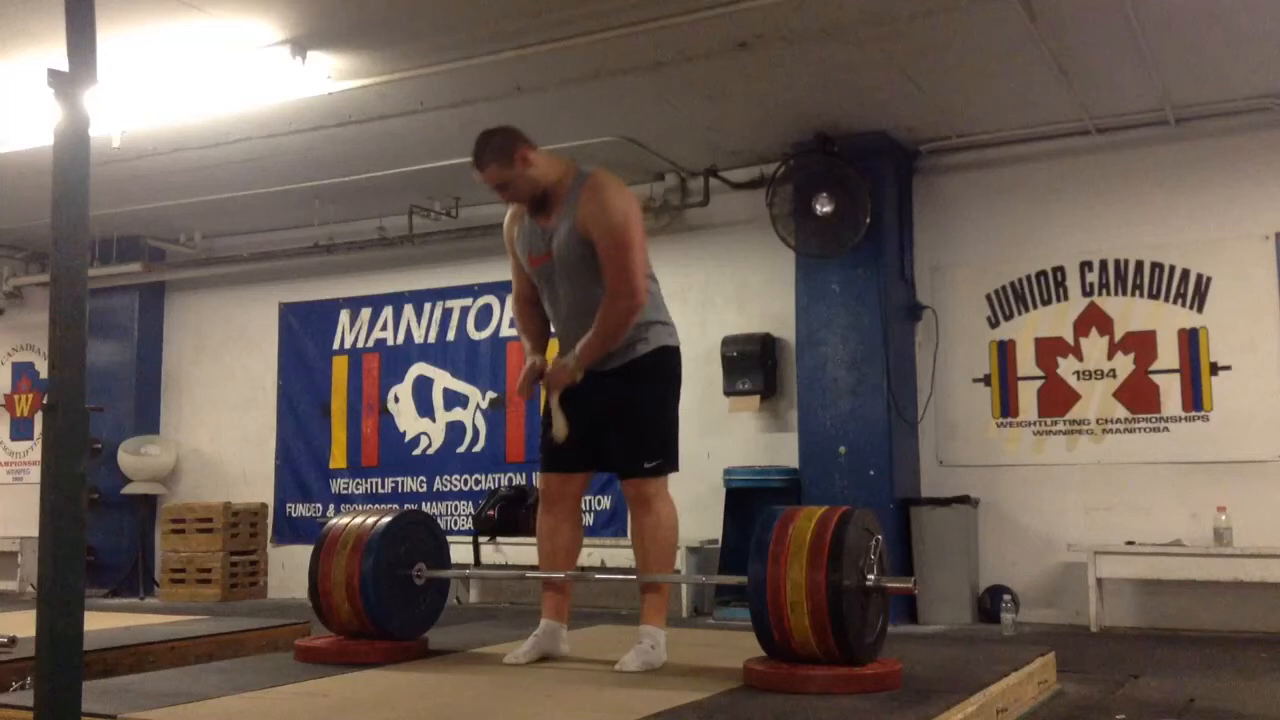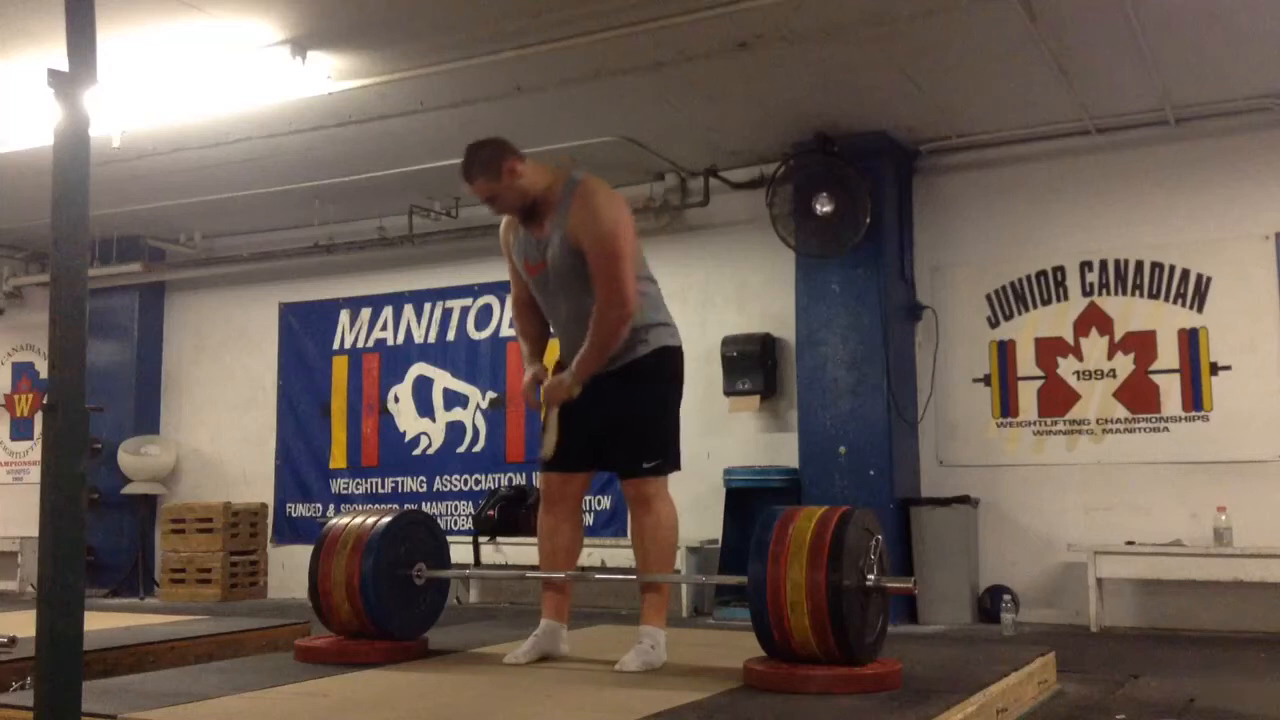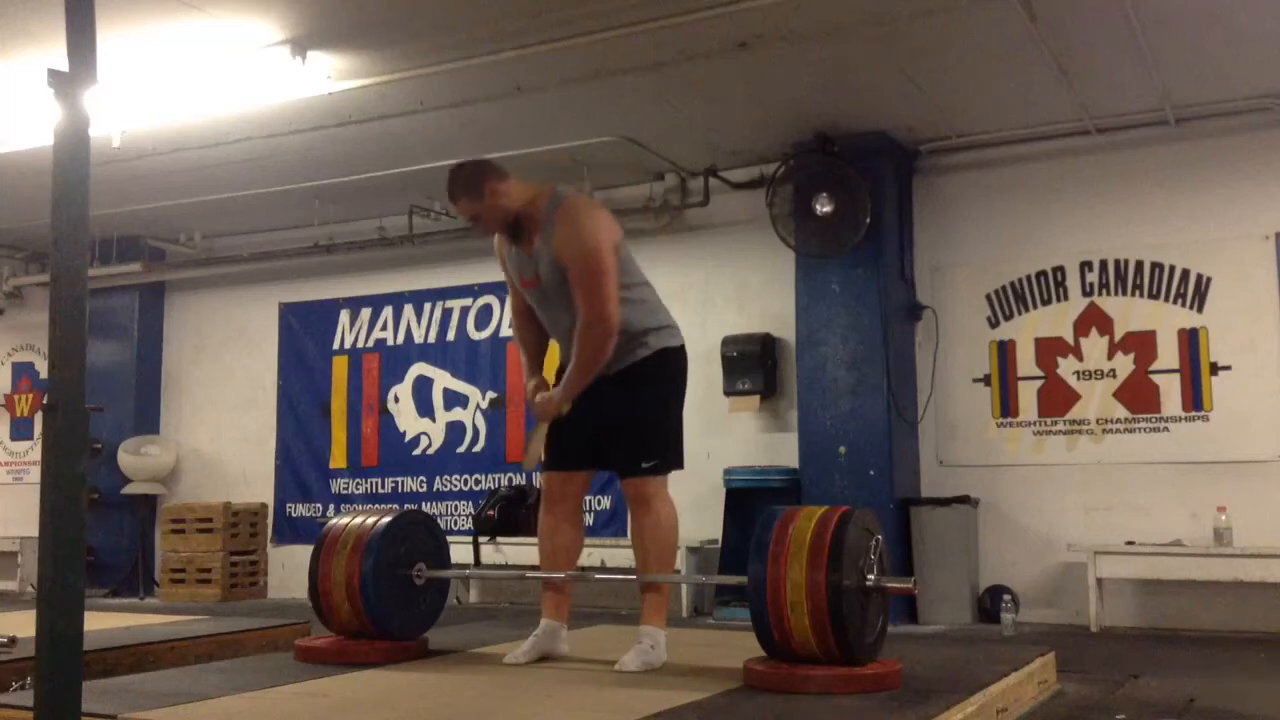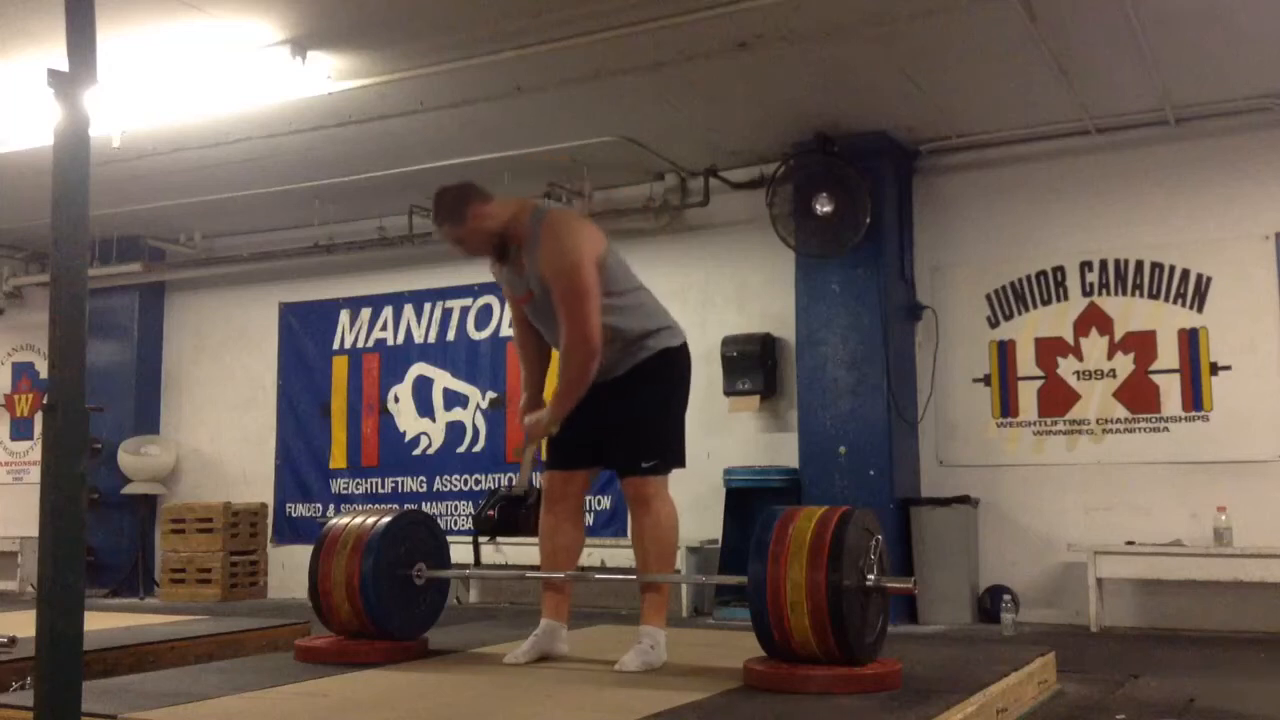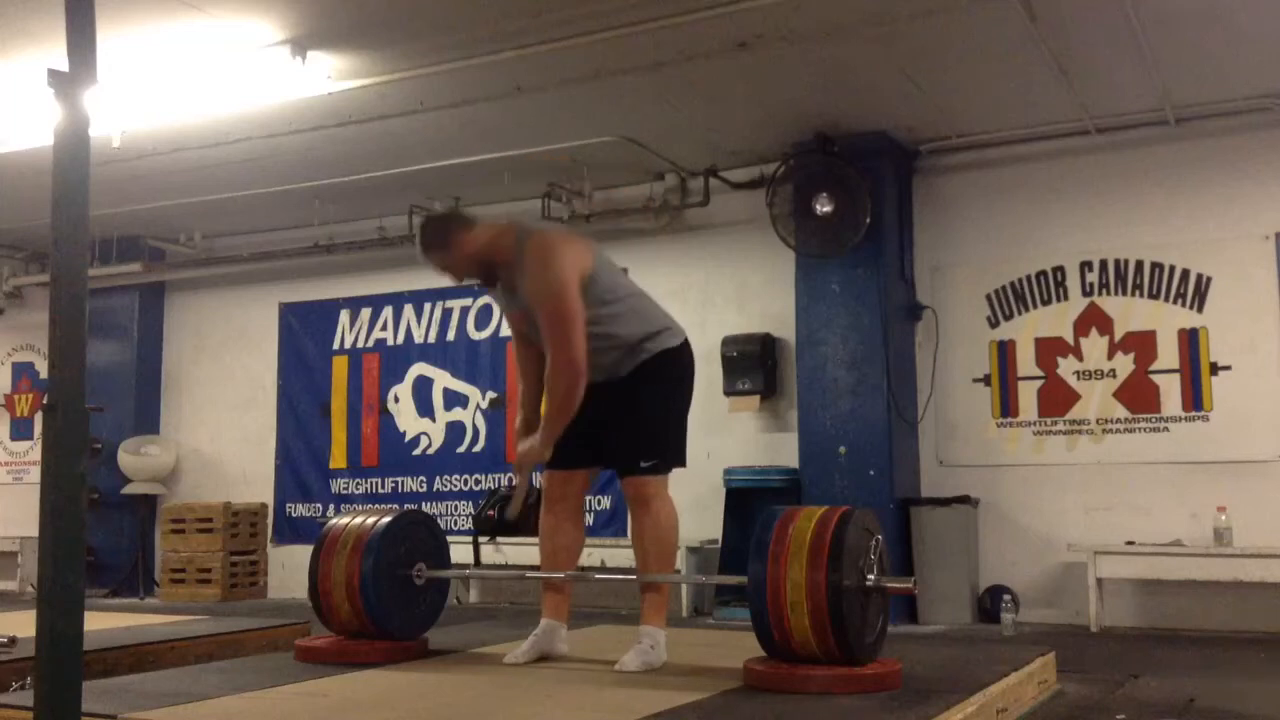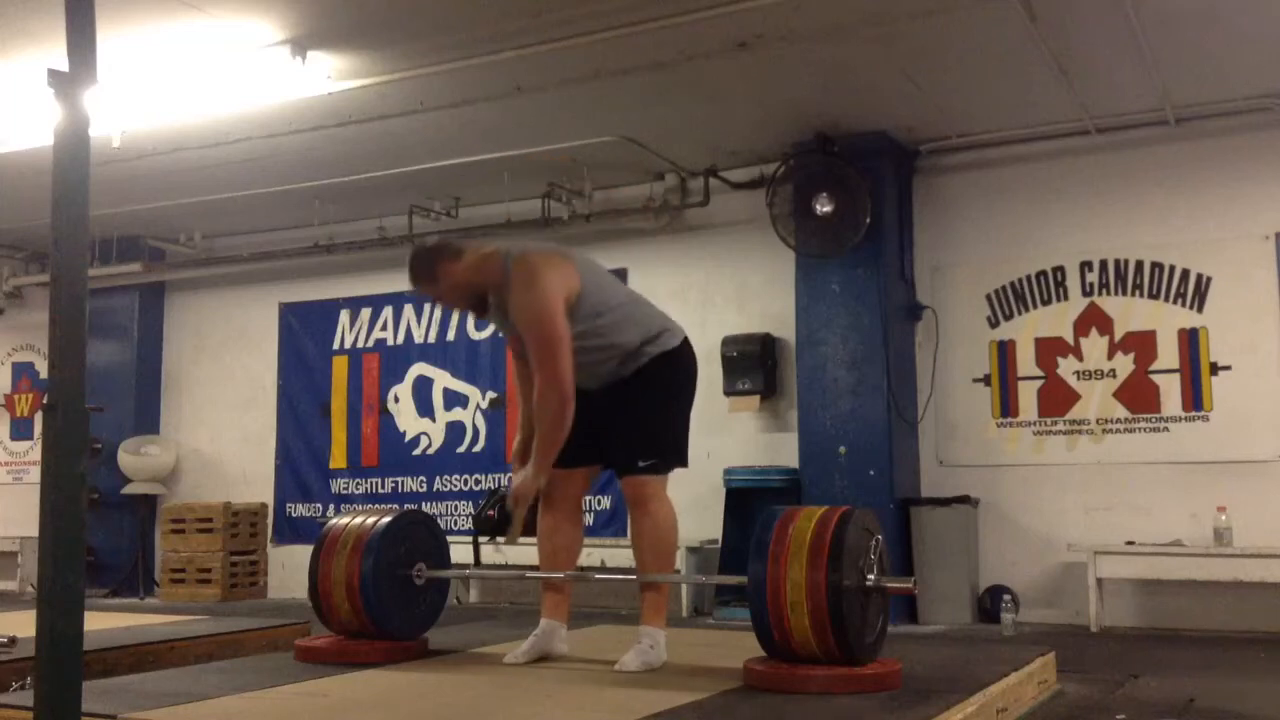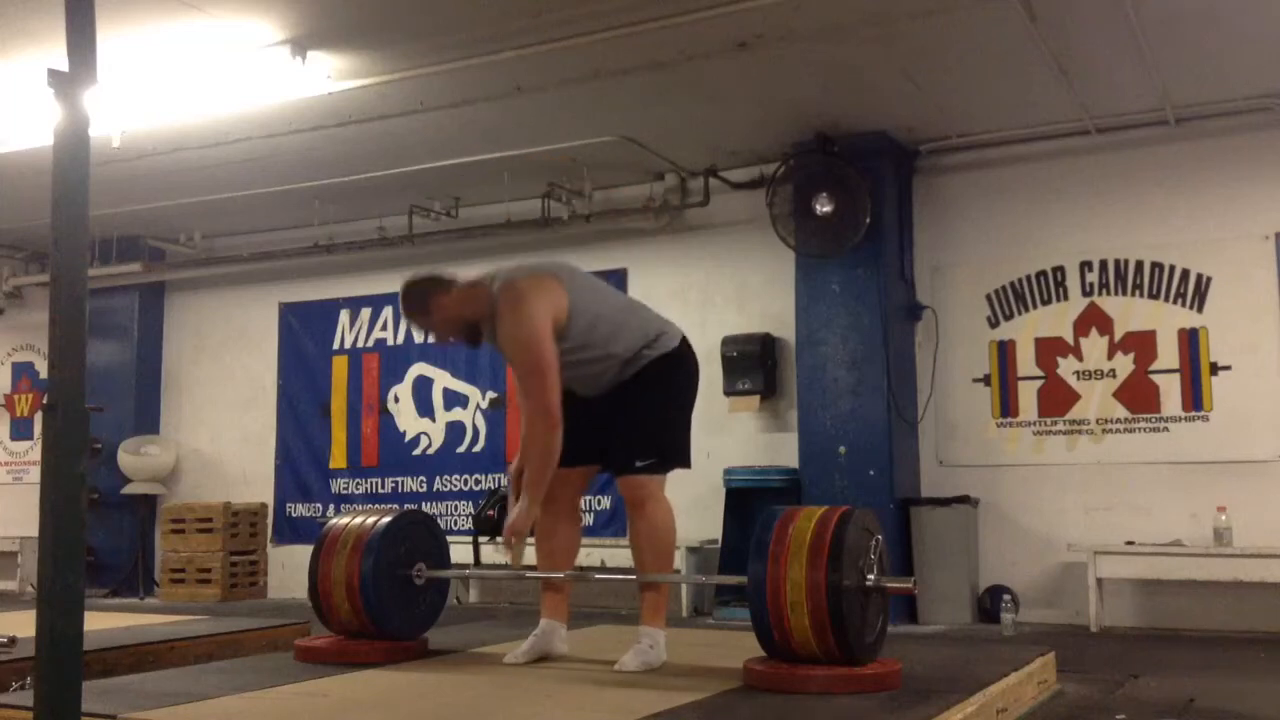
dt=0.1s
person 1, frame 1
left shoulder: (600, 199)
right shoulder: (517, 222)
left elbow: (630, 295)
right elbow: (525, 296)
left wrist: (576, 364)
right wrist: (535, 354)
left hip: (641, 361)
right hip: (581, 369)
left knee: (644, 489)
right knee: (556, 492)
left ankle: (653, 633)
right ankle: (552, 628)
person 1, frame 2
left shoulder: (592, 206)
right shoulder: (513, 229)
left elbow: (620, 304)
right elbow: (524, 301)
left wrist: (574, 377)
right wrist: (534, 361)
left hip: (643, 360)
right hip: (578, 372)
left knee: (643, 489)
right knee: (557, 492)
left ankle: (652, 633)
right ankle: (552, 628)
person 1, frame 3
left shoulder: (575, 222)
right shoulder: (509, 240)
left elbow: (603, 323)
right elbow: (526, 316)
left wrist: (564, 394)
right wrist: (535, 376)
left hip: (649, 361)
right hip: (591, 369)
left knee: (644, 488)
right knee: (558, 492)
left ankle: (653, 634)
right ankle: (552, 628)
person 1, frame 4
left shoulder: (559, 238)
right shoulder: (502, 254)
left elbow: (584, 339)
right elbow: (526, 325)
left wrist: (553, 415)
right wrist: (532, 389)
left hip: (651, 360)
right hip: (590, 374)
left knee: (644, 489)
right knee: (559, 492)
left ankle: (653, 634)
right ankle: (552, 628)
person 1, frame 5
left shoulder: (542, 259)
right shoulder: (499, 269)
left elbow: (568, 363)
right elbow: (529, 344)
left wrist: (543, 443)
right wrist: (528, 414)
left hip: (654, 361)
right hip: (600, 375)
left knee: (643, 487)
right knee: (560, 490)
left ankle: (652, 635)
right ankle: (553, 628)
person 1, frame 6
left shoulder: (531, 282)
right shoulder: (490, 290)
left elbow: (557, 386)
right elbow: (527, 361)
left wrist: (537, 470)
right wrist: (526, 435)
left hip: (655, 362)
right hip: (597, 378)
left knee: (642, 489)
right knee: (559, 492)
left ankle: (653, 635)
right ankle: (552, 628)
person 1, frame 7
left shoulder: (517, 308)
right shoulder: (488, 308)
left elbow: (547, 417)
left wrist: (527, 506)
right wrist: (526, 458)
left hip: (657, 364)
right hip: (601, 380)
left knee: (639, 488)
right knee: (556, 490)
left ankle: (653, 636)
right ankle: (552, 628)
